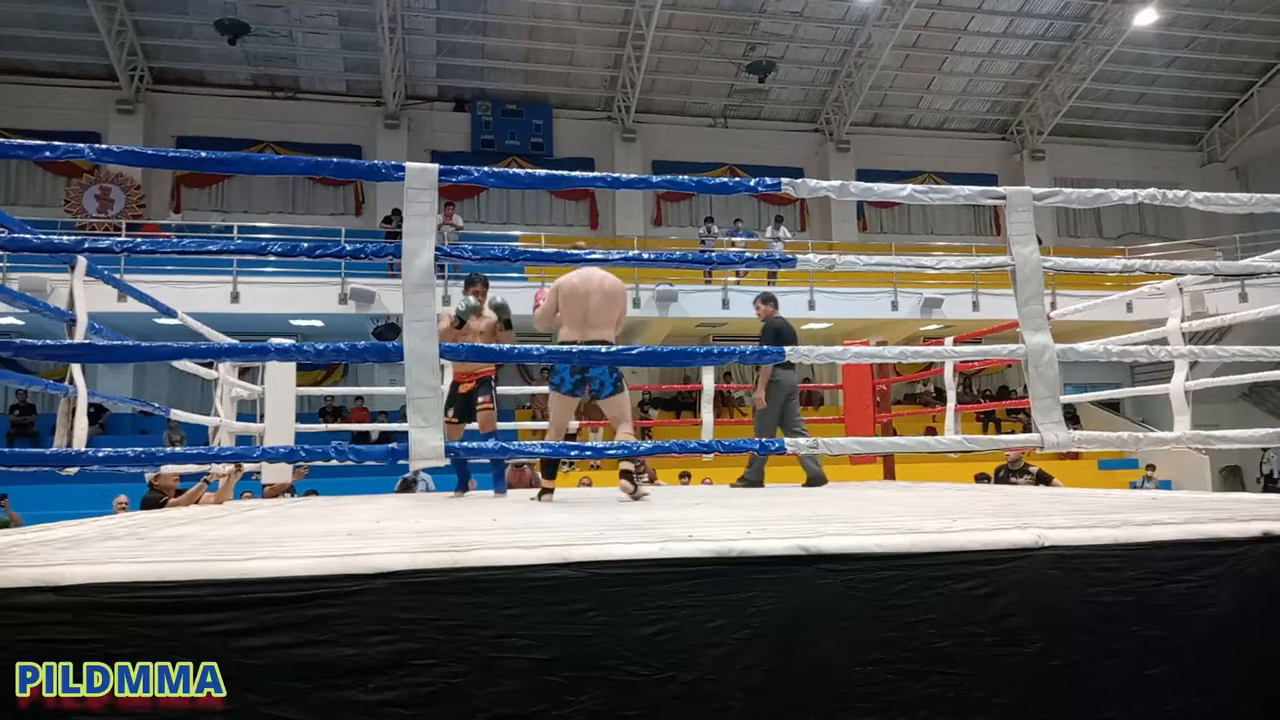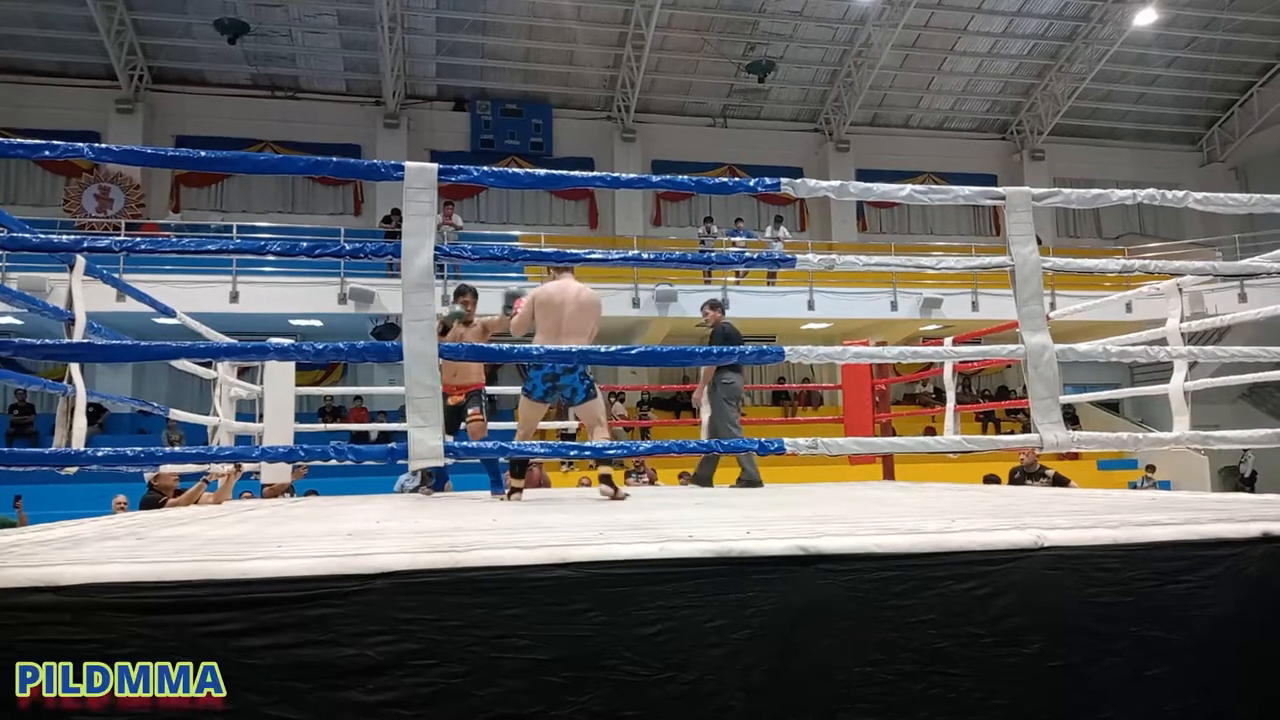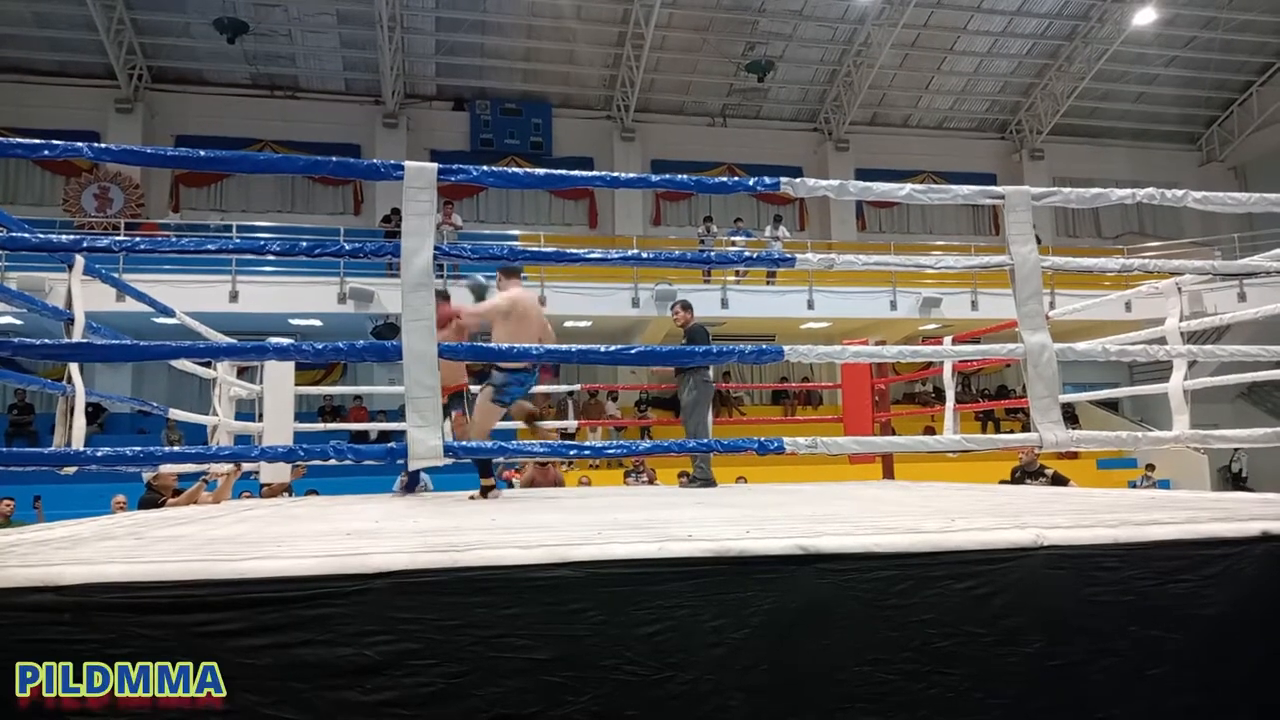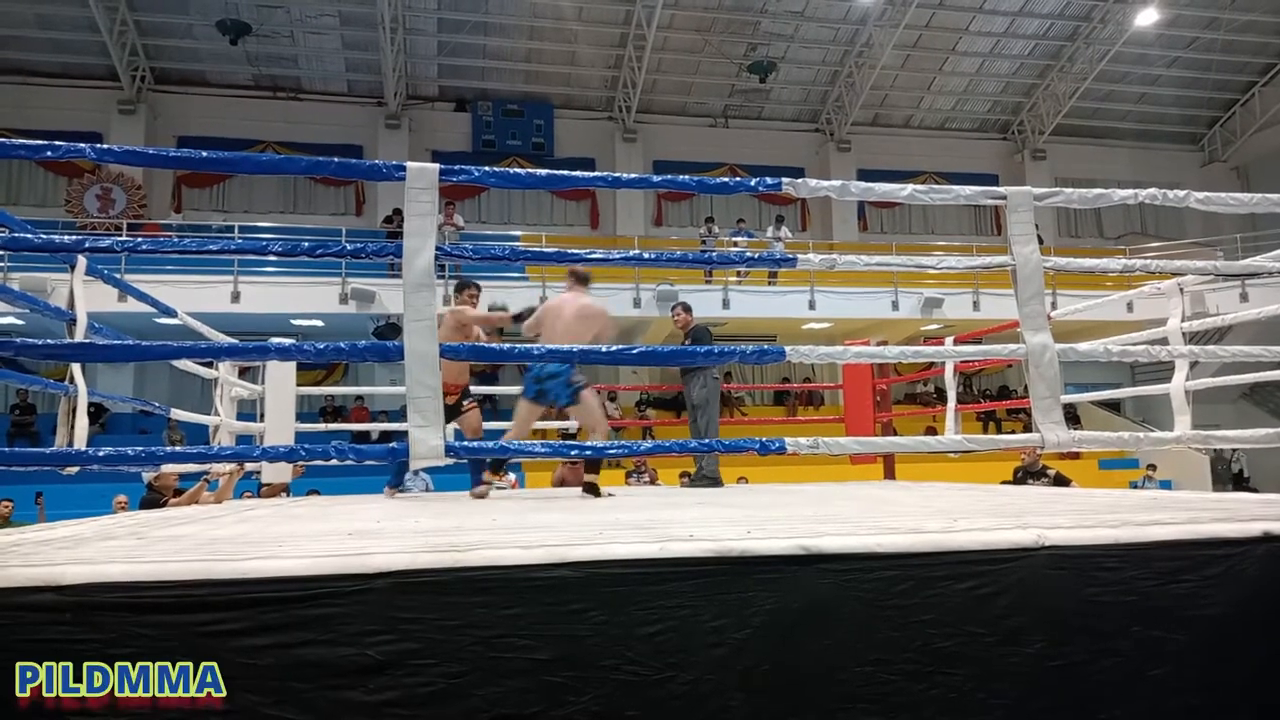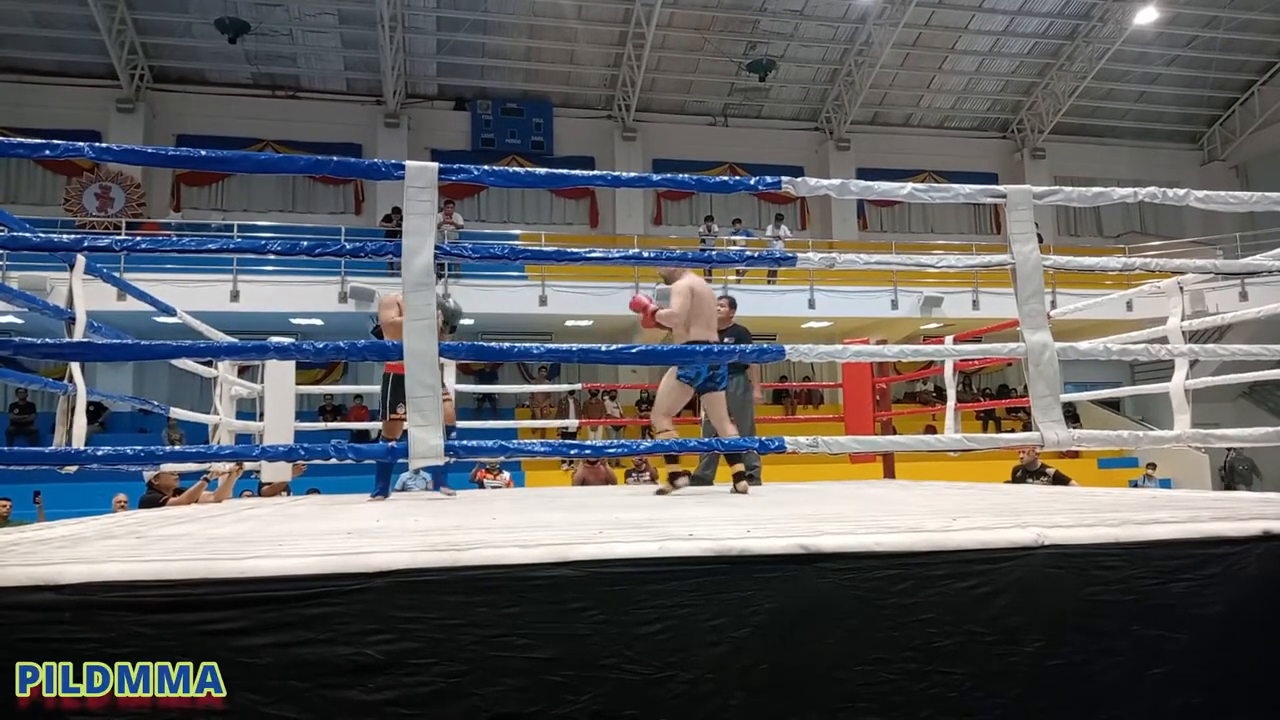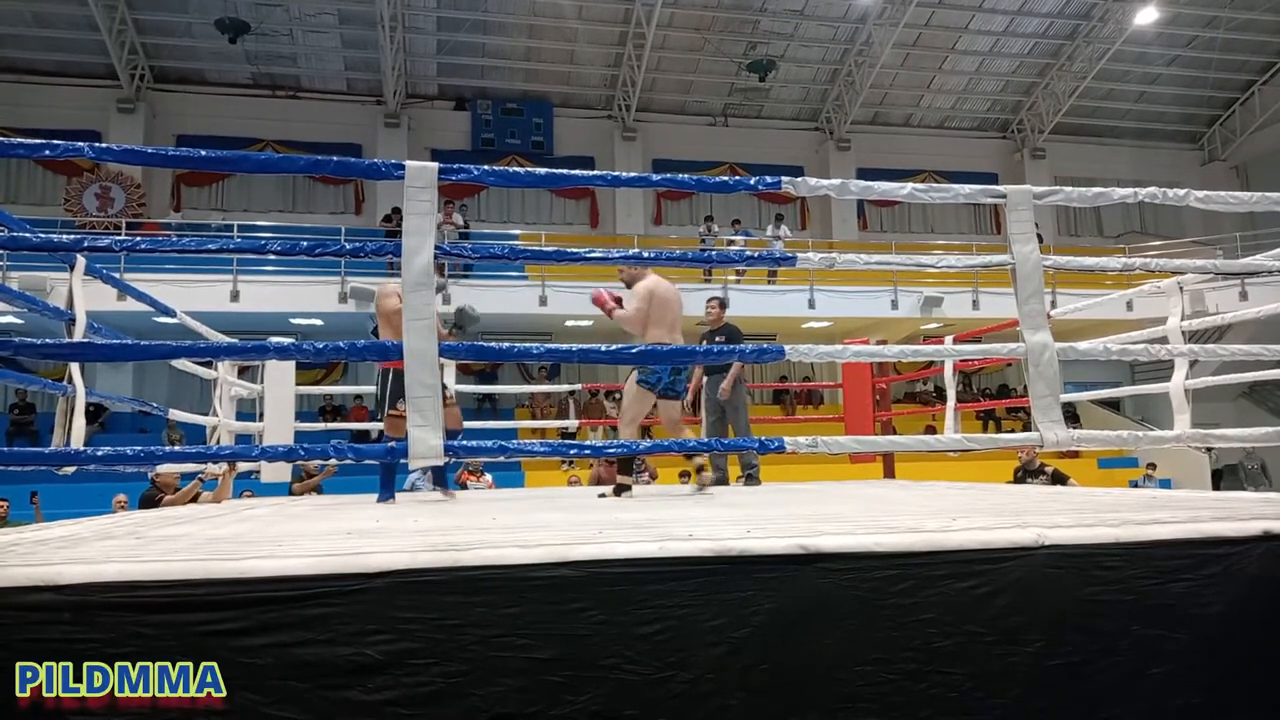
dt=0.7s
person 1, frame 1
left shoulder: (562, 283)
right shoulder: (617, 285)
left elbow: (540, 323)
left wrist: (540, 303)
left hip: (568, 359)
left knee: (556, 427)
right knee: (623, 422)
left ankle: (546, 489)
right ankle: (627, 476)
person 1, frame 2
left shoulder: (540, 293)
right shoulder: (592, 297)
left elbow: (516, 330)
left wrist: (518, 311)
left hip: (541, 367)
right hip: (575, 368)
left knee: (526, 430)
right knee: (598, 426)
left ankle: (516, 488)
right ankle: (606, 482)
person 1, frame 3
left shoulder: (508, 299)
right shoulder: (532, 301)
left elbow: (473, 314)
right elbow: (550, 338)
left wrist: (457, 310)
left hip: (507, 376)
right hip: (526, 373)
left knee: (477, 432)
left ankle: (488, 487)
right ankle: (529, 417)
person 1, frame 4
left shoulder: (552, 303)
right shoulder: (597, 309)
left elbow: (529, 330)
right elbow: (605, 339)
left hip: (538, 370)
right hip: (565, 372)
left knee: (517, 432)
right knee: (599, 428)
left ankle: (488, 480)
right ankle: (590, 484)
person 1, frame 5
left shoulder: (681, 285)
right shoulder: (703, 286)
left elbow: (675, 316)
left wrist: (650, 309)
right wrist: (658, 318)
left knee: (660, 415)
right knee: (722, 421)
left ankle: (675, 475)
right ankle: (740, 478)
person 1, frame 6
left shoulder: (644, 287)
right shoulder: (668, 288)
left elbow: (632, 322)
left wrist: (608, 307)
right wrist: (617, 309)
left knee: (628, 421)
right knee: (673, 424)
left ankle: (623, 486)
right ankle: (701, 468)
person 2, frame 1
left shoulder: (494, 316)
right shoulder: (450, 315)
left elbow: (509, 344)
right elbow: (440, 340)
left wrist: (506, 320)
right wrist: (459, 319)
left hip: (484, 378)
right hip: (460, 380)
left knee: (487, 425)
right knee: (452, 434)
left ankle: (499, 483)
right ankle: (464, 481)
person 2, frame 2
left shoulder: (483, 325)
right shoulder: (443, 325)
left elbow: (505, 322)
left wrist: (510, 309)
right wrist: (443, 326)
left hip: (473, 391)
right hip: (448, 393)
left knee: (478, 434)
left ankle: (497, 485)
right ankle: (441, 481)
person 2, frame 3
left shoulder: (459, 323)
right shoulder: (425, 331)
left elbow: (477, 318)
left wrist: (480, 298)
left hip: (456, 391)
right hip: (433, 394)
left knee: (464, 436)
right knee: (417, 436)
left ankle: (488, 476)
right ankle: (412, 479)
person 2, frame 4
left shoulder: (475, 325)
right shoulder: (455, 314)
right wrist: (516, 317)
left hip: (460, 388)
left knee: (474, 431)
left ankle: (479, 483)
right ankle: (394, 483)
person 2, frame 5
left shoulder: (433, 308)
right shoulder: (392, 301)
left elbow: (440, 342)
right elbow: (391, 327)
left wrist: (449, 326)
right hip: (397, 375)
left knee: (448, 418)
right knee: (391, 432)
left ankle: (440, 480)
right ankle: (381, 489)
person 2, frame 6
right shoulder: (389, 292)
left elbow: (439, 339)
right elbow: (394, 314)
left wrist: (458, 328)
right hip: (397, 370)
left knee: (454, 422)
right knee: (395, 430)
left ankle: (438, 474)
right ankle: (386, 492)
person 3, frame 1
left shoulder: (770, 326)
right shoulder: (788, 326)
left wrist: (760, 388)
left hip: (776, 379)
right hip: (790, 379)
left knee: (764, 430)
right knee: (795, 429)
left ankle: (753, 477)
right ankle: (815, 473)
person 3, frame 2
left shoulder: (719, 331)
right shoulder: (734, 332)
left wrist: (699, 388)
right wrist: (737, 396)
left hip: (722, 382)
right hip: (734, 381)
left knee: (730, 431)
right knee: (714, 431)
left ankle: (750, 476)
right ankle: (703, 475)
person 3, frame 3
left shoulder: (697, 330)
right shoulder: (687, 335)
left hip: (697, 382)
right hip: (689, 383)
left knee: (697, 430)
right knee: (692, 430)
left ankle: (703, 476)
right ankle: (699, 475)
person 3, frame 4
left shoulder: (700, 332)
right shoulder: (686, 338)
left hip: (704, 381)
right hip: (691, 384)
left knee: (708, 429)
right knee: (696, 431)
left ankle: (711, 475)
right ankle: (702, 475)
person 3, frame 5
left shoulder: (740, 332)
left elbow: (752, 361)
left wrist: (756, 388)
left hip: (737, 383)
left knee: (746, 431)
right knee: (710, 431)
left ankle: (753, 473)
right ankle: (704, 475)
person 3, frame 6
left shoulder: (731, 331)
right shoulder: (704, 338)
left elbow: (739, 359)
right elbow: (700, 367)
left wrist: (728, 381)
right wrist: (691, 393)
left hip: (731, 384)
right hip: (711, 386)
left knee: (741, 430)
right knee: (714, 433)
left ankle: (751, 473)
right ankle: (719, 475)
